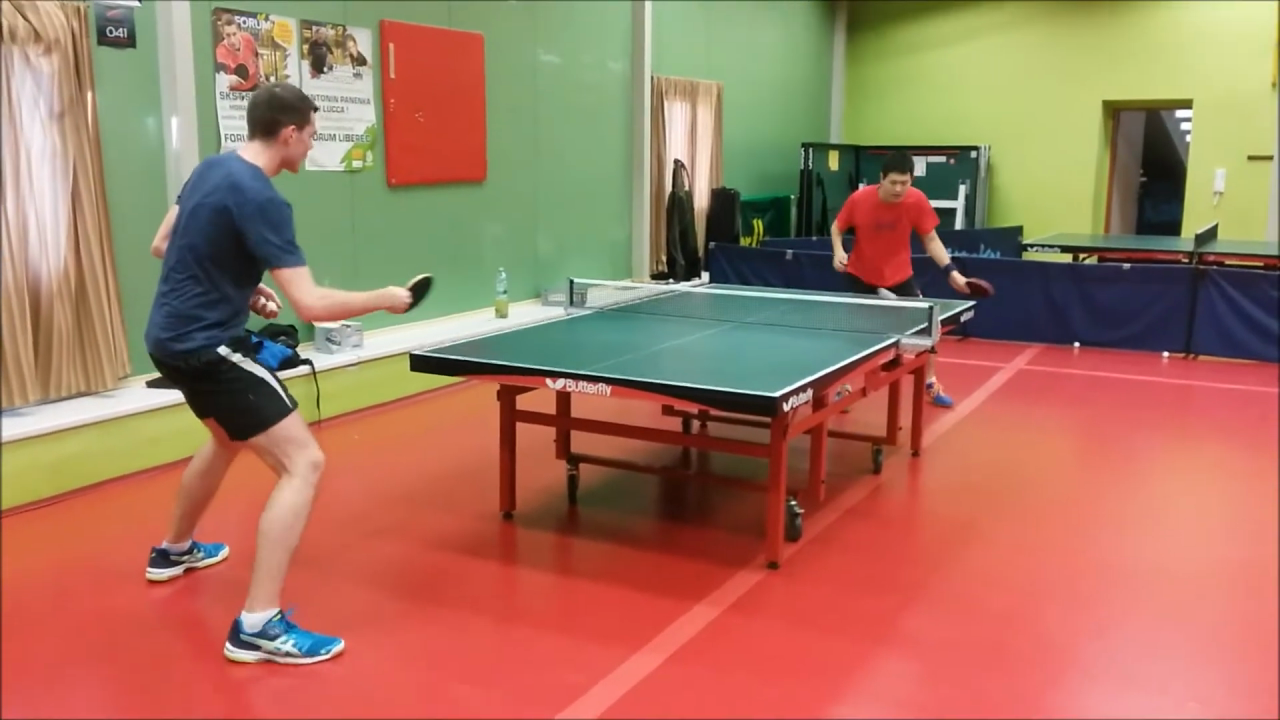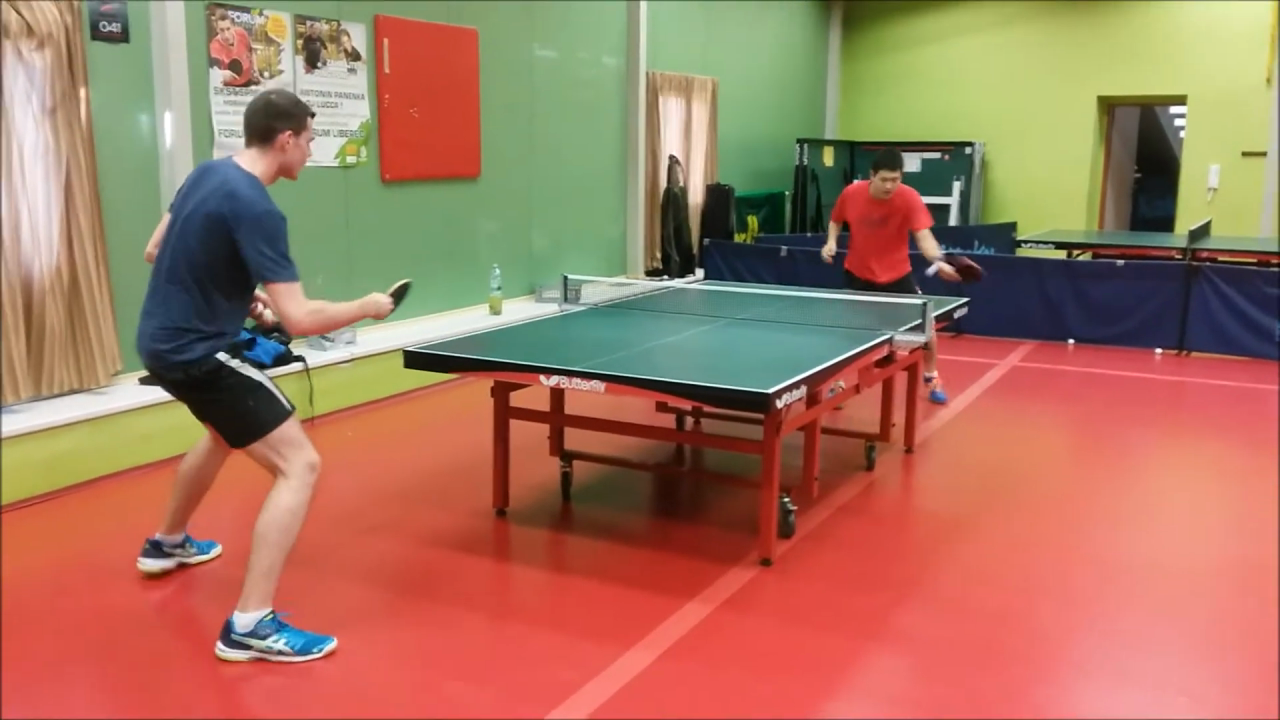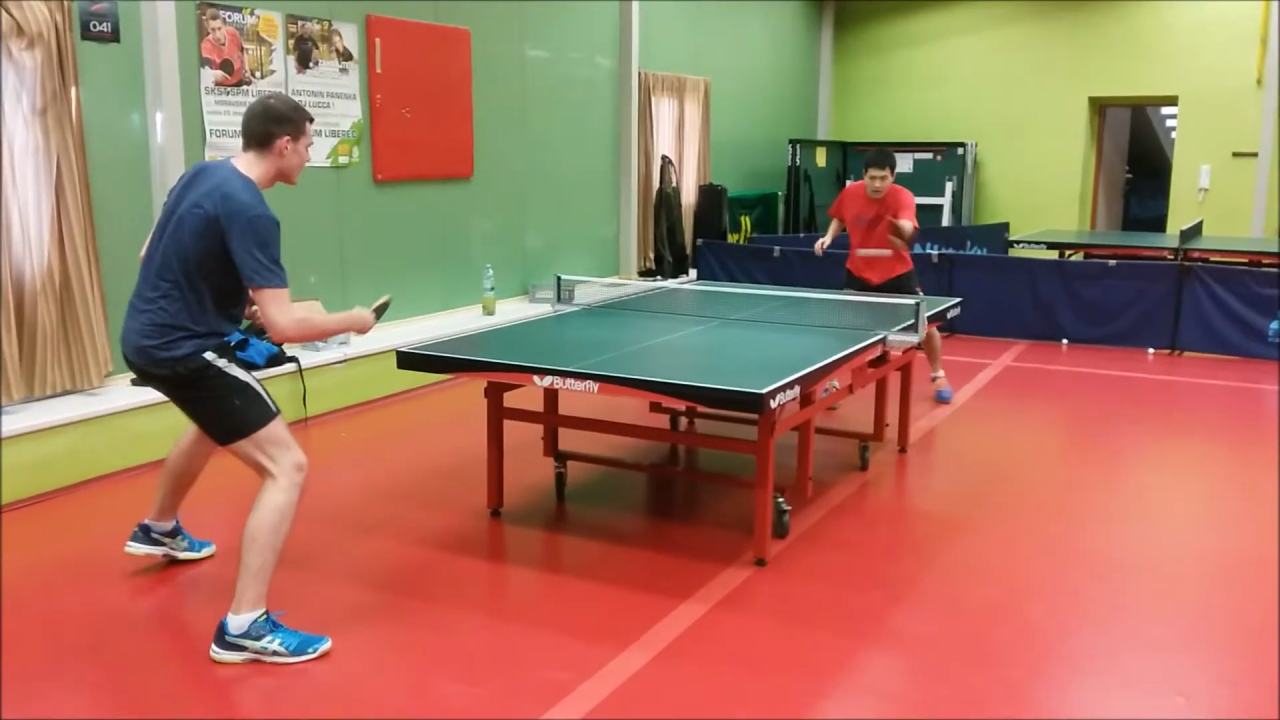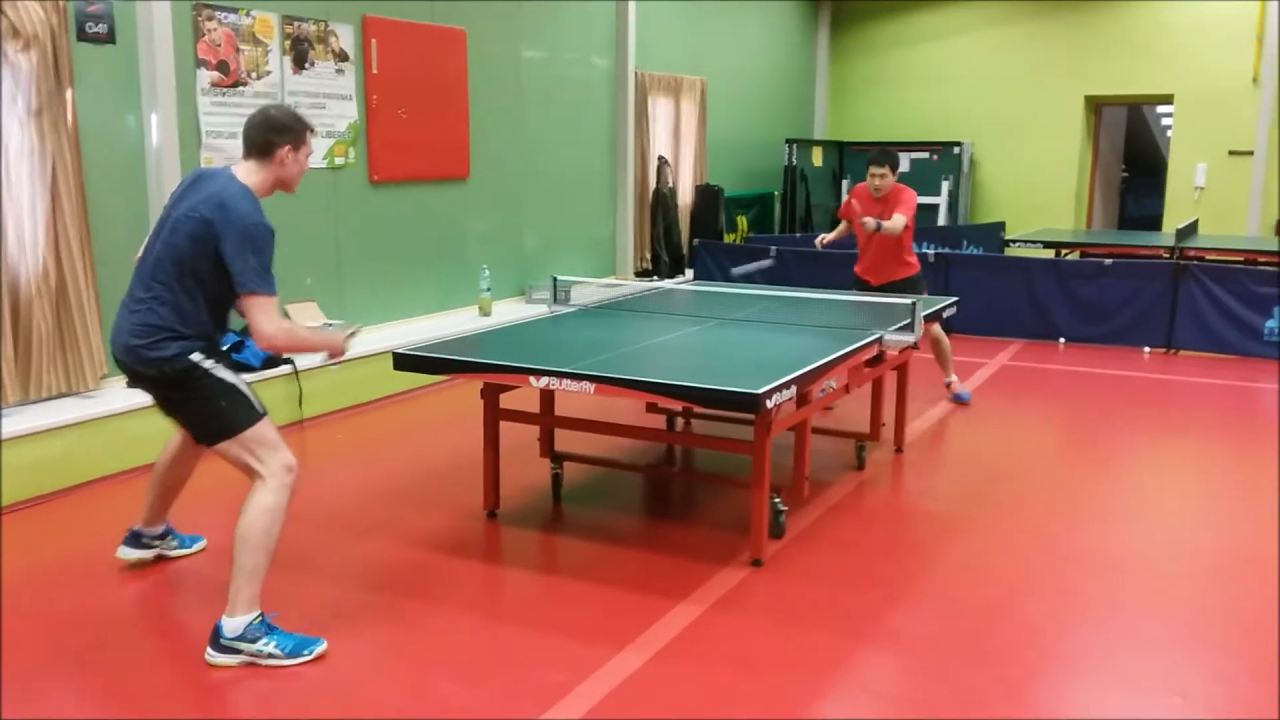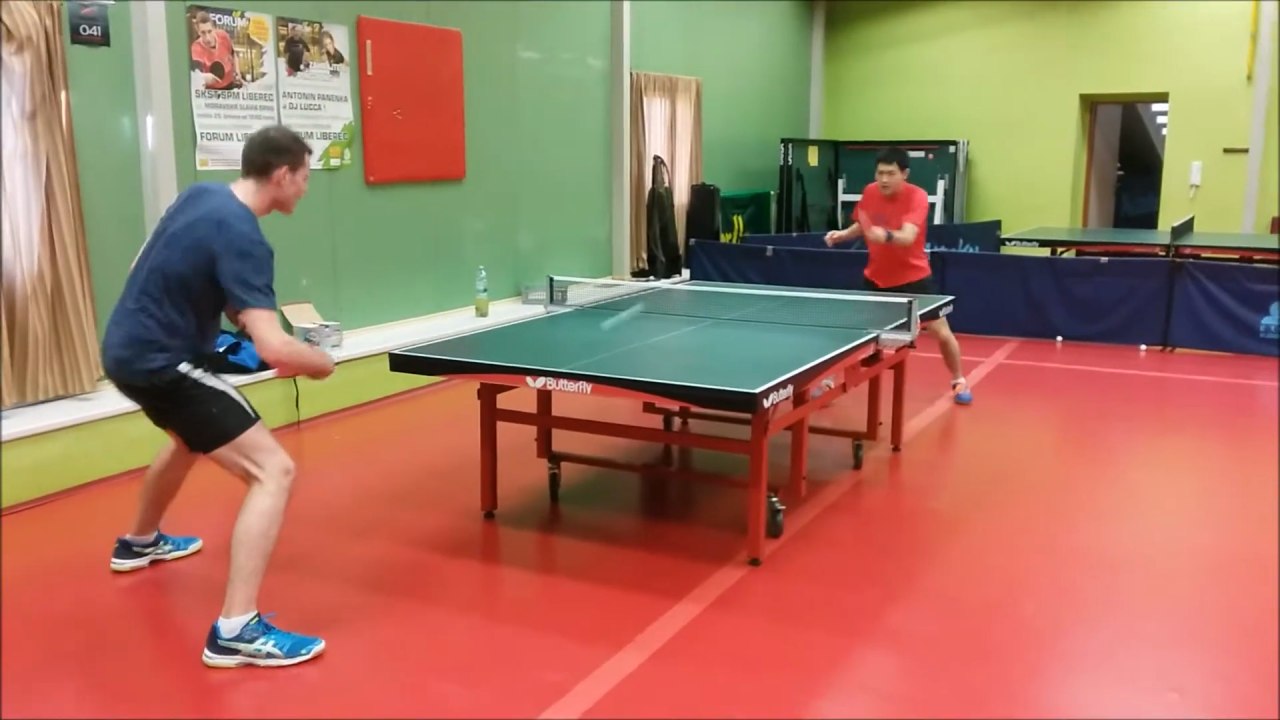
dt=0.1s
person 1, frame 1
left shoulder: (211, 169)
right shoulder: (259, 199)
left elbow: (163, 245)
right elbow: (310, 306)
right wrist: (387, 298)
left hip: (171, 335)
right hip: (204, 345)
left knee: (229, 438)
right knee: (302, 463)
left ankle: (174, 550)
right ankle: (257, 624)
person 1, frame 2
left shoulder: (206, 173)
right shoulder: (255, 210)
left elbow: (155, 250)
right elbow: (299, 318)
right wrist: (370, 305)
left hip: (161, 340)
right hip: (196, 353)
left knee: (227, 432)
right knee: (299, 466)
left ankle: (167, 542)
right ankle: (250, 625)
person 1, frame 3
left shoulder: (202, 173)
right shoulder: (249, 212)
left elbow: (154, 252)
right elbow: (283, 326)
right wrist: (353, 319)
left hip: (146, 337)
right hip: (182, 351)
left knee: (214, 426)
right knee: (286, 466)
left ankle: (157, 529)
right ankle: (242, 626)
person 1, frame 4
left shoulder: (204, 179)
right shoulder: (246, 221)
left elbow: (152, 256)
right elbow: (271, 335)
right wrist: (331, 339)
left hip: (135, 339)
right hip: (171, 353)
left knee: (200, 428)
right knee: (276, 467)
left ankle: (148, 532)
right ankle: (238, 630)
person 1, frame 5
left shoulder: (199, 196)
right shoulder: (243, 240)
right elbow: (274, 349)
right wrist: (319, 361)
left hip: (125, 350)
right hip: (160, 364)
left knee: (193, 435)
right knee: (273, 471)
left ankle: (139, 541)
right ankle: (235, 629)
person 2, frame 1
left shoulder: (917, 201)
right shoulder: (859, 199)
left elbow: (930, 239)
right elbow: (837, 227)
left wrist: (951, 270)
right wrist: (838, 251)
left hip: (900, 277)
right hip: (862, 277)
left ankle: (931, 383)
right ankle: (844, 386)
person 2, frame 2
left shoulder: (910, 199)
right shoulder: (851, 193)
left elbow: (925, 236)
right elbow: (835, 220)
left wrist: (939, 261)
right wrist: (831, 241)
left hip: (897, 274)
right hip: (858, 274)
left ankle: (931, 377)
right ankle: (839, 381)
person 2, frame 3
left shoulder: (902, 197)
right shoulder: (850, 193)
left elbow: (907, 227)
right elbow: (839, 219)
left wrist: (902, 232)
right wrist: (829, 237)
left hip: (897, 273)
right hip: (858, 273)
left knee: (926, 326)
left ankle: (937, 376)
person 2, frame 4
left shoulder: (905, 196)
right shoulder: (857, 193)
left elbow: (896, 227)
left wrist: (875, 225)
right wrist: (833, 235)
left hip: (903, 275)
right hip: (866, 276)
left knee: (933, 331)
left ankle: (952, 380)
person 2, frame 5
left shoulder: (917, 197)
right shoulder: (870, 193)
left elbow: (908, 237)
left wrist: (885, 236)
right wrist: (842, 234)
left hip: (913, 278)
right hip: (876, 278)
left knee: (942, 334)
left ankle: (959, 382)
